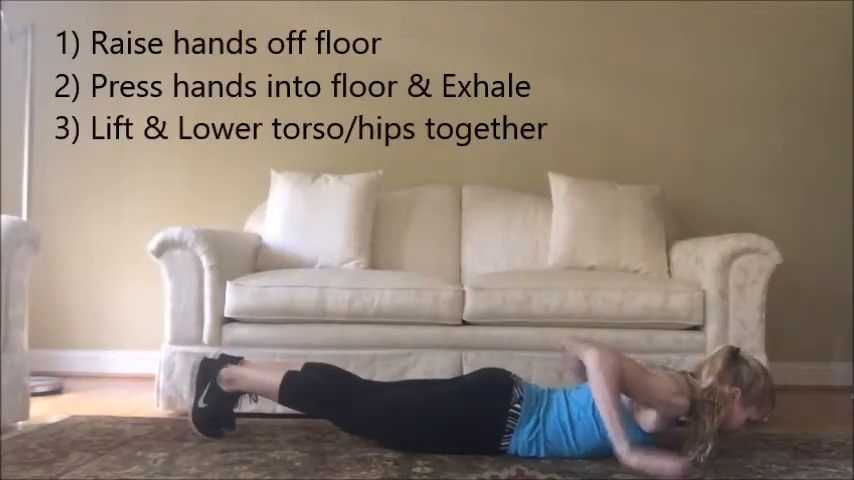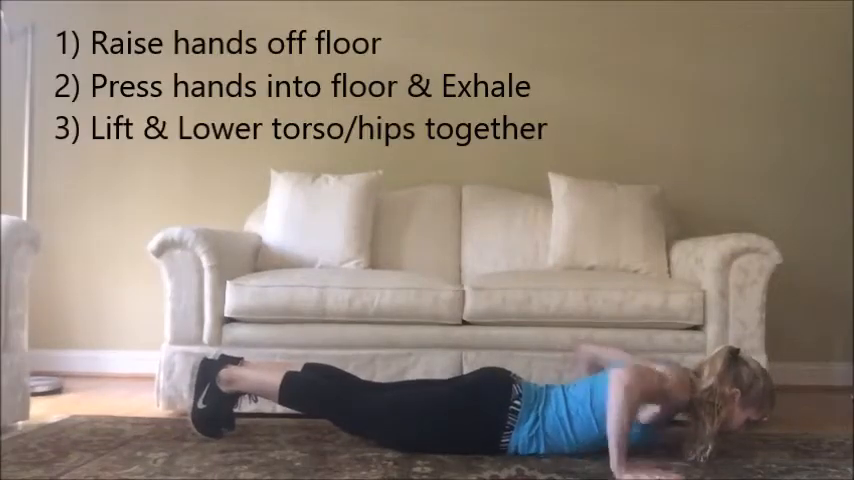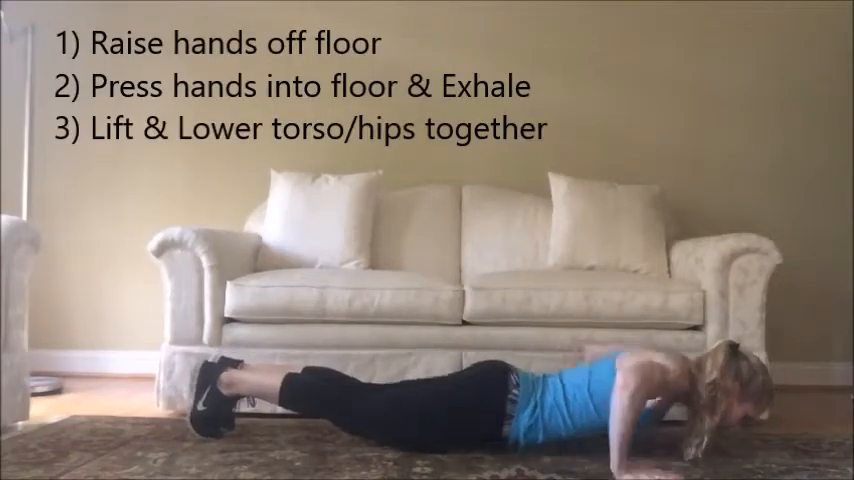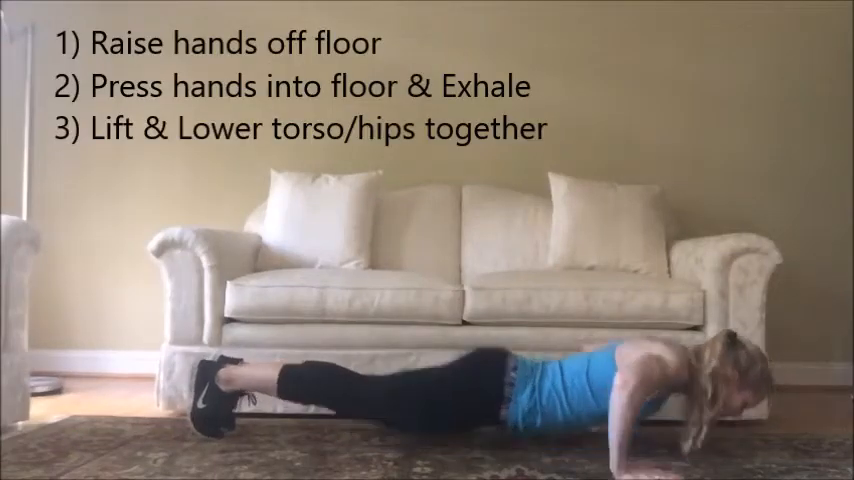
dt=0.1s
person 1, frame 1
left shoulder: (671, 388)
right shoulder: (675, 397)
left elbow: (578, 347)
right elbow: (598, 357)
left hip: (506, 403)
right hip: (500, 417)
left knee: (365, 397)
right knee: (357, 406)
left ankle: (234, 370)
right ankle: (228, 375)
person 1, frame 2
left shoulder: (665, 378)
right shoulder: (676, 386)
left elbow: (588, 351)
right elbow: (624, 380)
left wrist: (608, 421)
left hip: (504, 402)
right hip: (496, 414)
left knee: (364, 396)
right knee: (357, 408)
left ankle: (235, 371)
right ankle: (227, 377)
person 1, frame 3
left shoulder: (666, 370)
right shoulder: (676, 376)
left elbow: (609, 366)
right elbow: (628, 378)
left wrist: (605, 406)
left hip: (504, 393)
right hip: (498, 405)
left knee: (363, 399)
right knee: (356, 409)
left ankle: (234, 371)
right ankle: (228, 380)
person 1, frame 4
left shoulder: (667, 357)
right shoulder: (674, 362)
right elbow: (626, 387)
left wrist: (604, 417)
left hip: (503, 381)
right hip: (494, 389)
left knee: (362, 391)
right knee: (359, 397)
left ankle: (232, 370)
right ankle: (225, 375)
